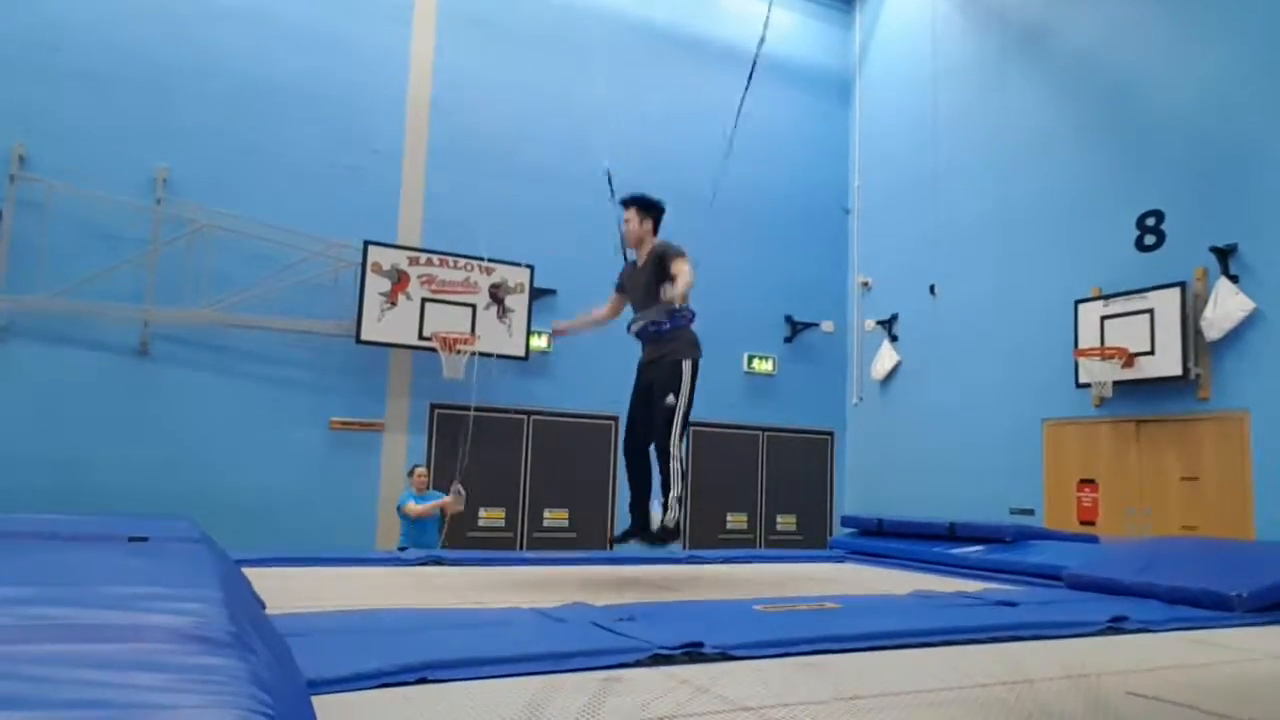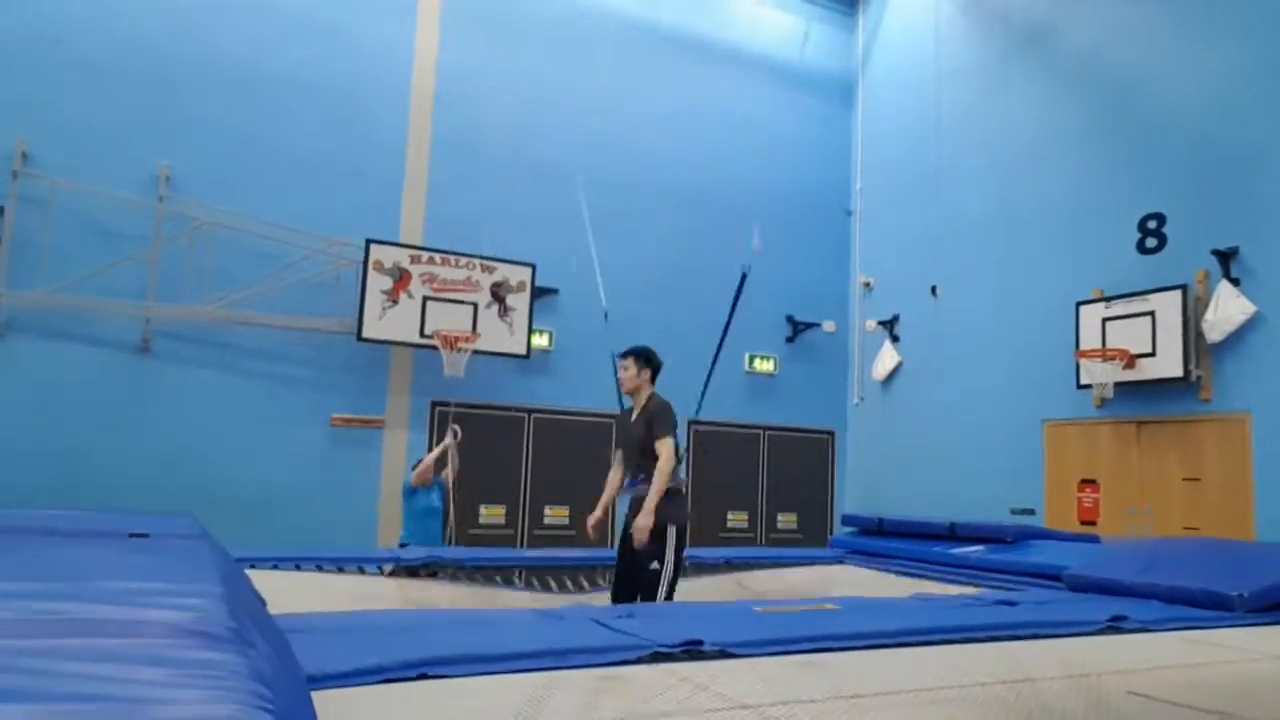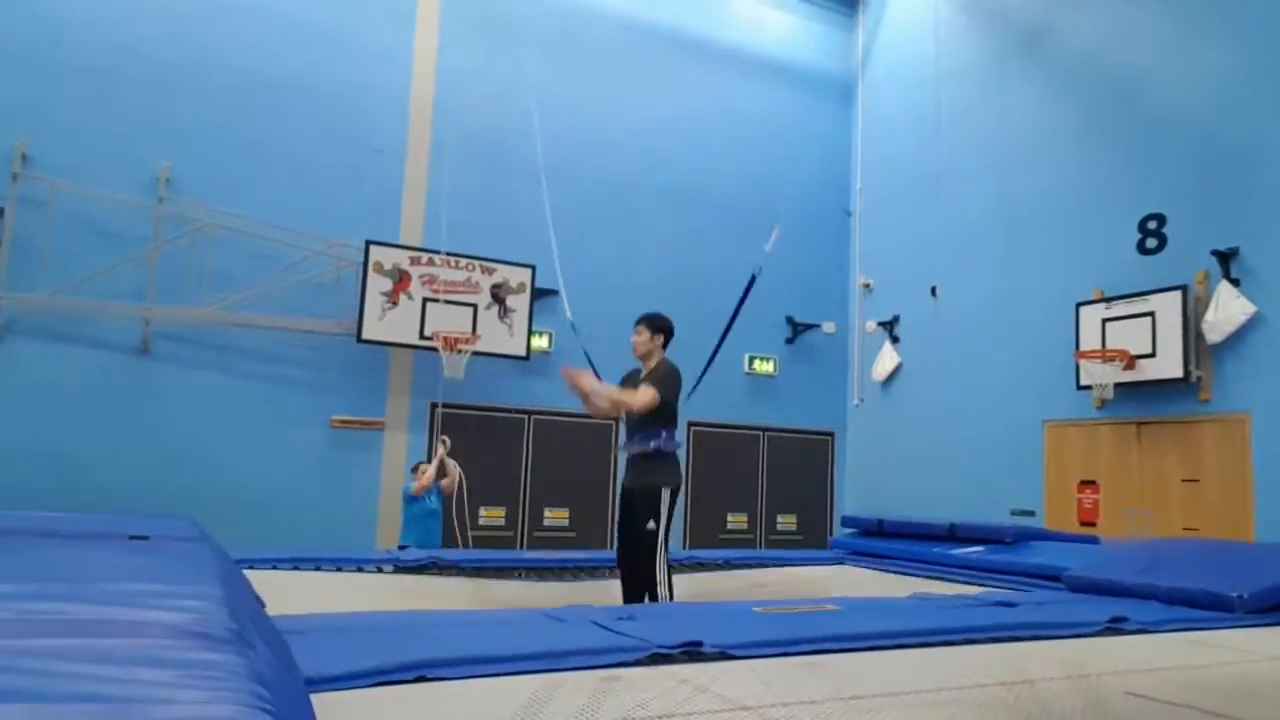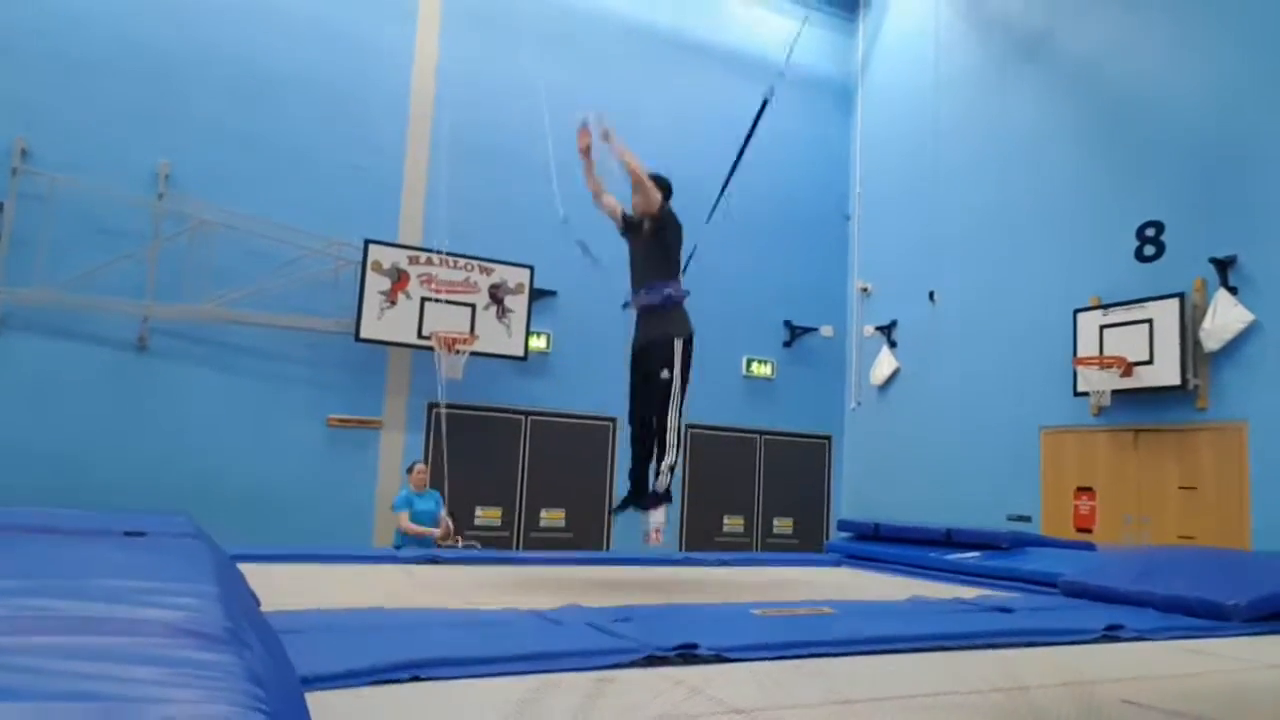
dt=0.2s
person 1, frame 1
left shoulder: (665, 253)
right shoulder: (630, 271)
left elbow: (686, 273)
right elbow: (609, 311)
left wrist: (678, 290)
right wrist: (572, 326)
left hip: (677, 356)
right hip: (650, 359)
left knee: (668, 442)
right knee: (634, 443)
left ankle: (671, 521)
right ankle: (639, 520)
person 1, frame 2
left shoulder: (660, 410)
right shoulder: (625, 418)
left elbow: (667, 462)
right elbow: (618, 471)
left wrist: (649, 511)
right wrist: (600, 511)
left hip: (664, 512)
right hip: (638, 510)
left knee: (655, 593)
right knee: (622, 594)
person 1, frame 3
left shoulder: (667, 373)
right shoulder: (632, 379)
left elbow: (638, 403)
right elbow: (602, 409)
left wrist: (594, 385)
right wrist: (585, 391)
left hip: (658, 479)
right hip: (634, 481)
left knee: (652, 561)
right knee: (627, 561)
person 1, frame 4
left shoulder: (667, 224)
right shoulder: (635, 229)
left elbow: (642, 182)
right elbow: (601, 198)
left wrist: (614, 143)
right wrist: (587, 156)
left hip: (670, 331)
right hip: (644, 331)
left knee: (666, 413)
right knee: (639, 417)
left ankle: (662, 487)
right ankle: (638, 489)
